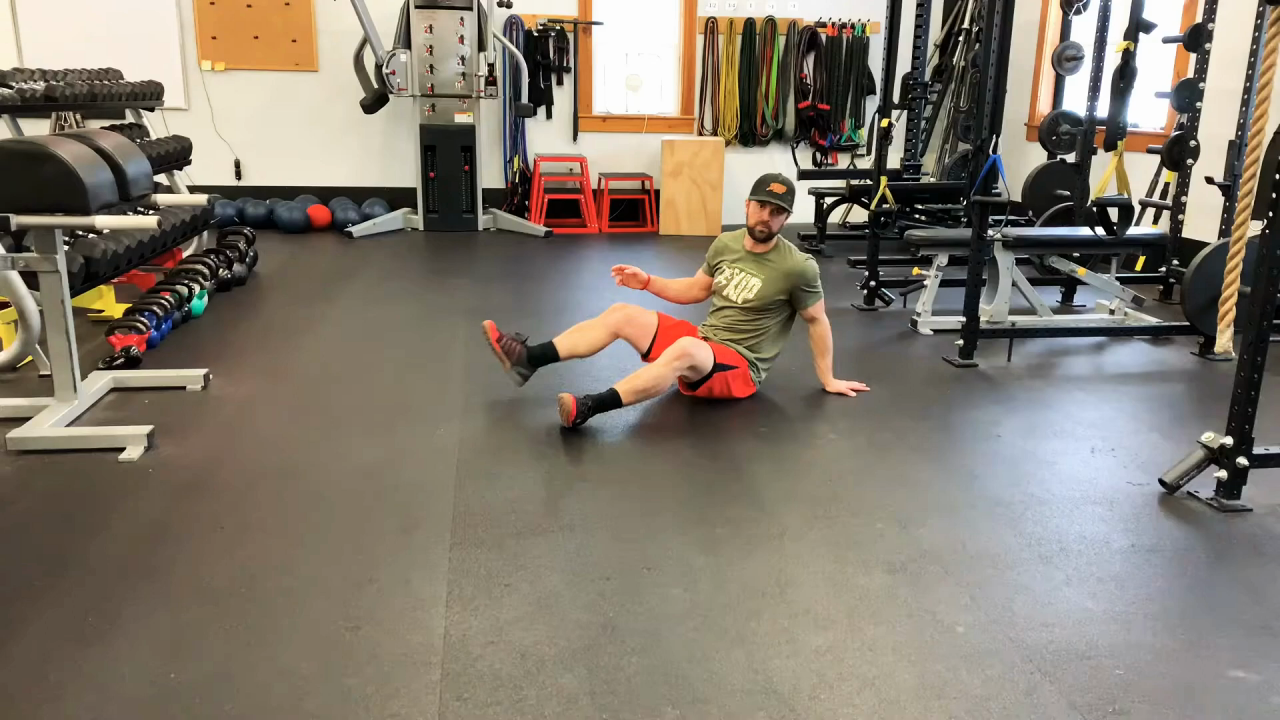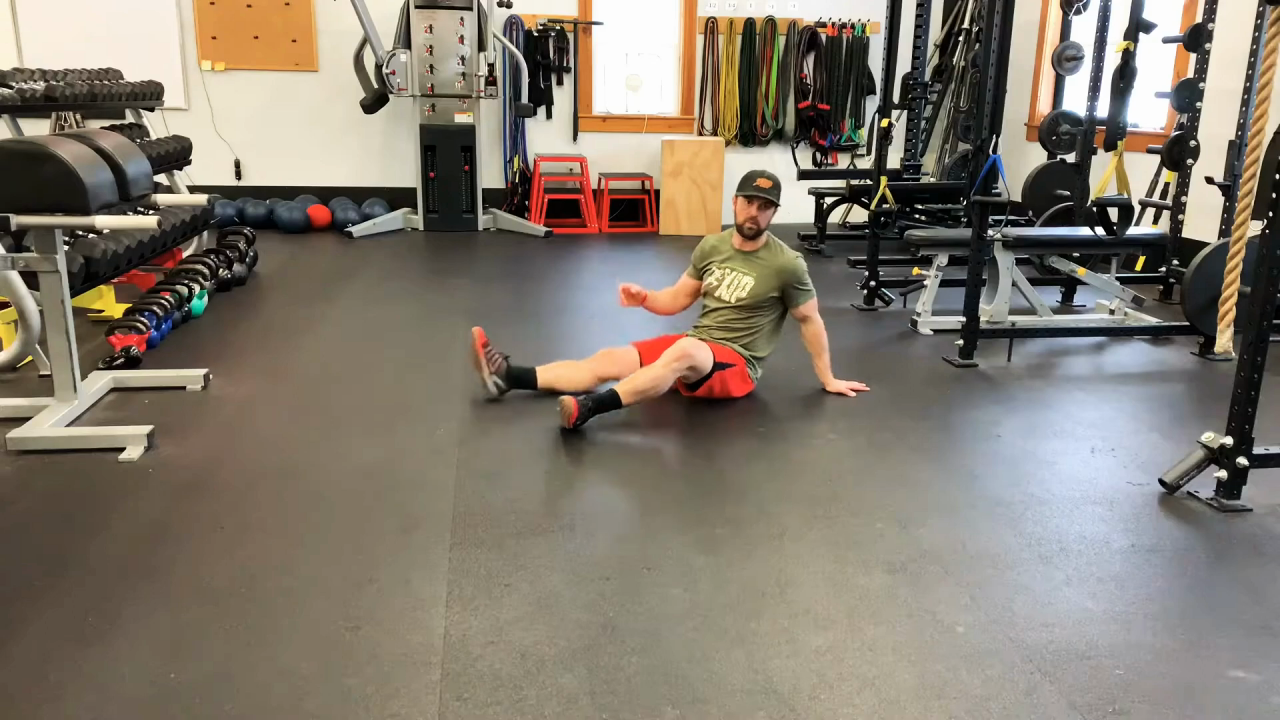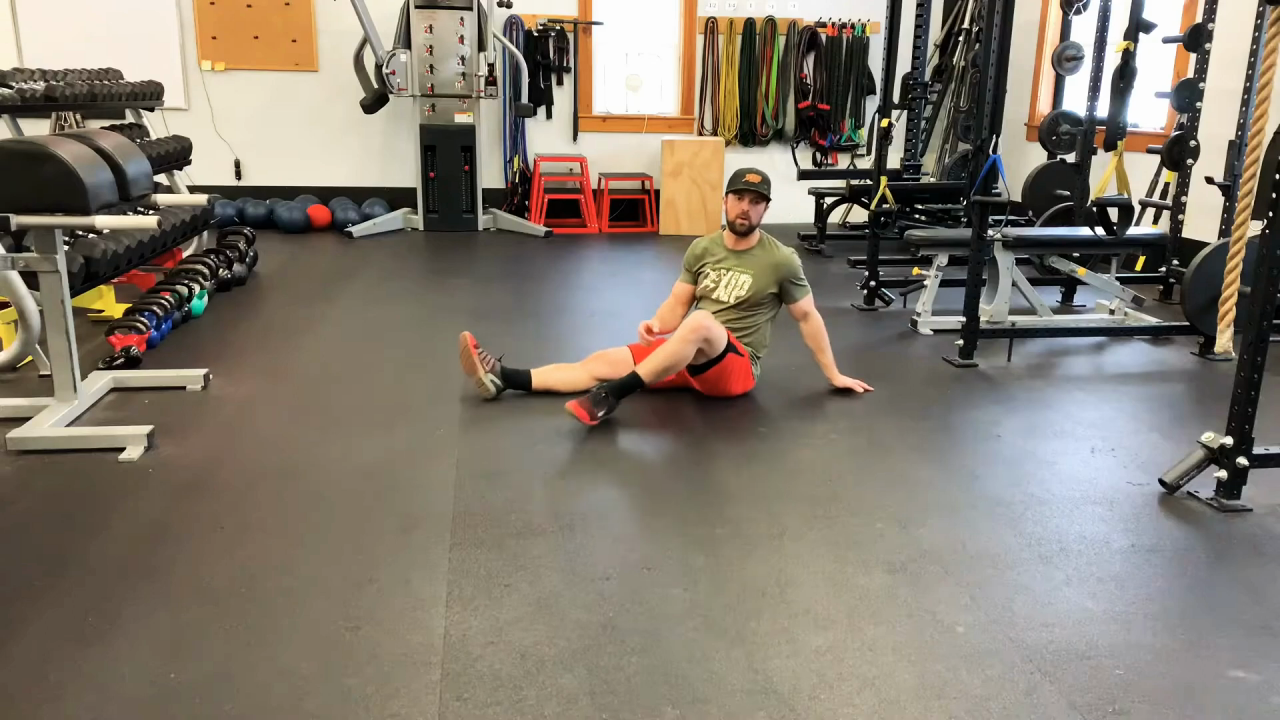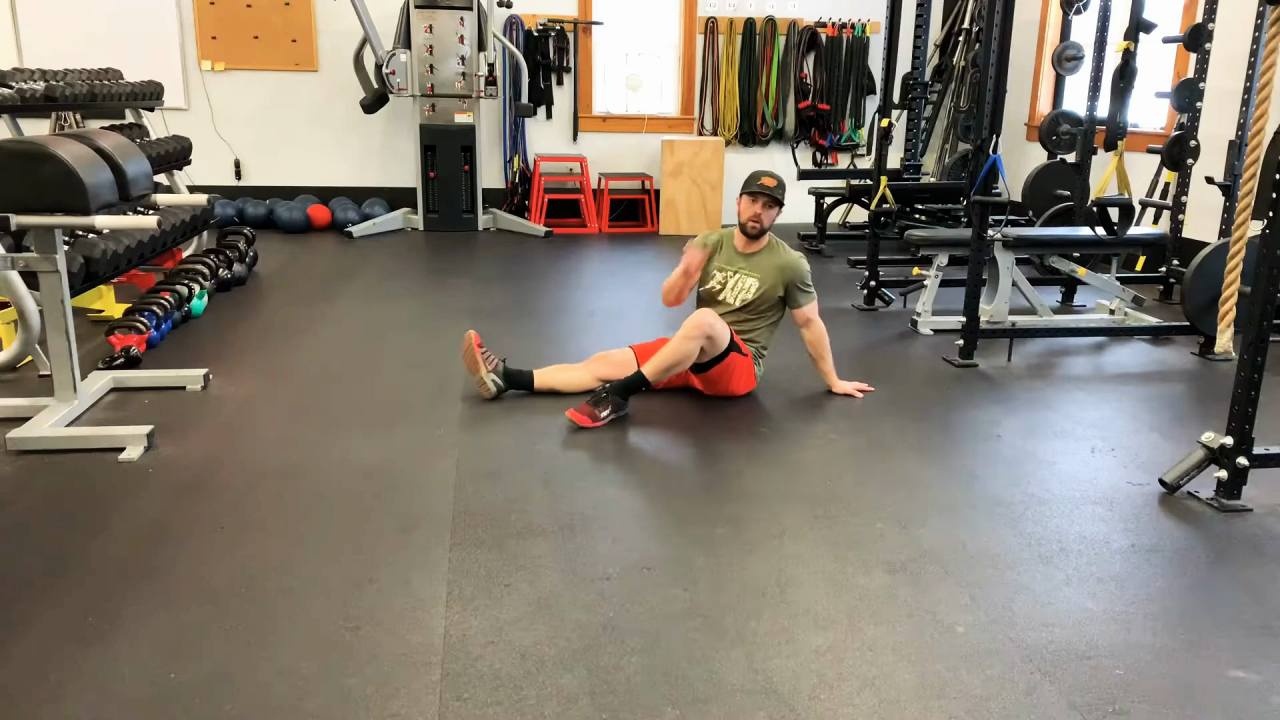
dt=0.2s
person 1, frame 1
left shoulder: (797, 267)
right shoulder: (725, 244)
left elbow: (817, 320)
right elbow: (697, 290)
left wrist: (828, 380)
right wrist: (648, 282)
left hip: (738, 368)
right hip: (702, 340)
left knee: (684, 351)
right knee: (622, 312)
left ankle: (589, 407)
right ankle: (529, 358)
person 1, frame 2
left shoulder: (788, 265)
right shoulder: (711, 246)
left elbow: (809, 319)
right elbow: (679, 298)
left wrist: (828, 379)
right wrist: (645, 298)
left hip: (735, 368)
right hip: (692, 353)
left knee: (685, 349)
right knee: (605, 361)
left ankle: (589, 408)
right ankle: (508, 377)
person 1, frame 3
left shoulder: (782, 260)
right shoulder: (702, 249)
left elbow: (807, 316)
right elbow: (677, 306)
left wrist: (833, 375)
right wrist: (656, 325)
left hip: (734, 366)
right hip: (688, 356)
left knee: (701, 321)
right knee: (599, 363)
left ankle: (613, 396)
right ankle: (502, 378)
person 1, frame 4
left shoulder: (789, 265)
right shoulder: (708, 244)
left elbow: (810, 322)
right elbow: (671, 299)
left wrist: (833, 381)
right wrist: (686, 272)
left hip: (736, 366)
right hip: (692, 355)
left knee: (703, 320)
right knee: (602, 363)
left ankle: (617, 395)
right ankle: (504, 378)
